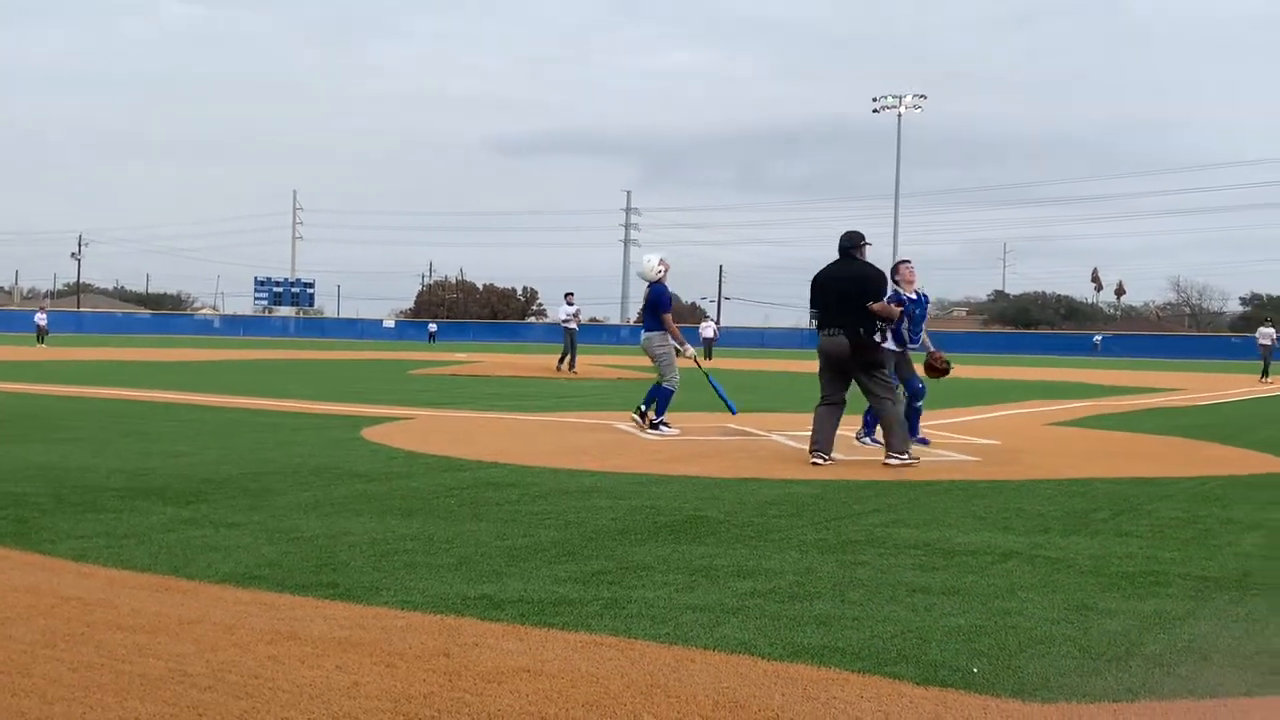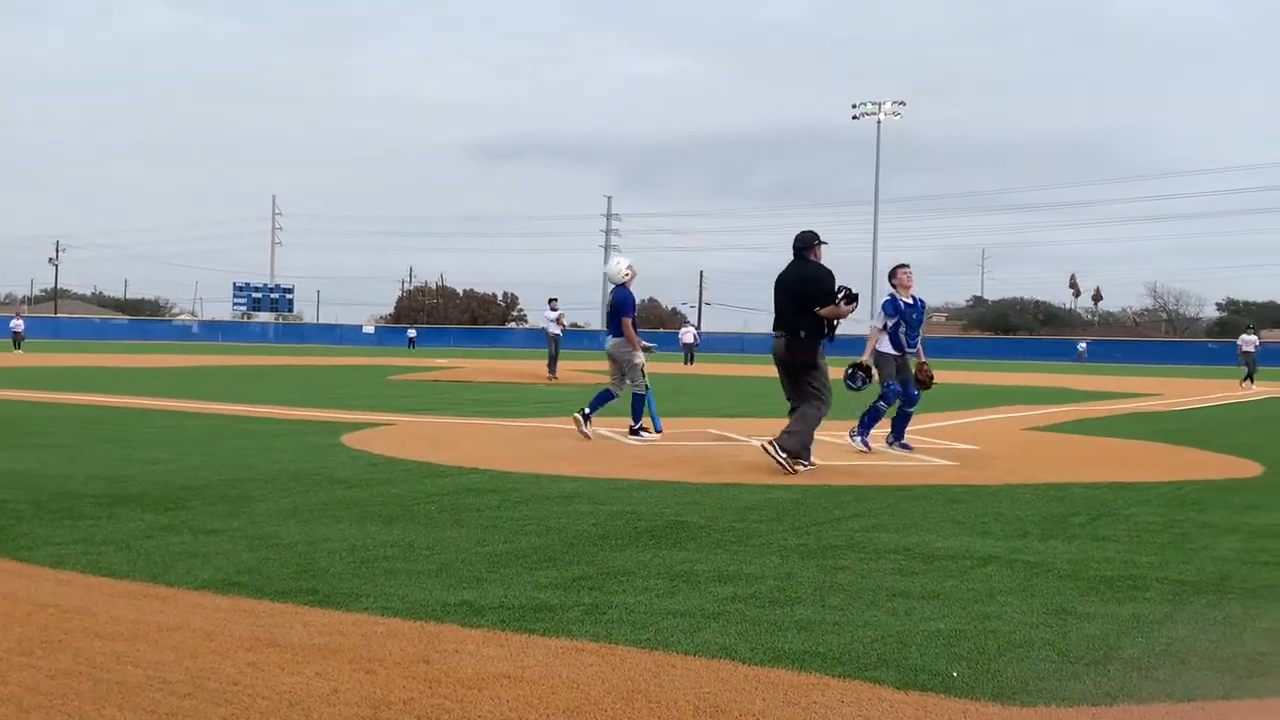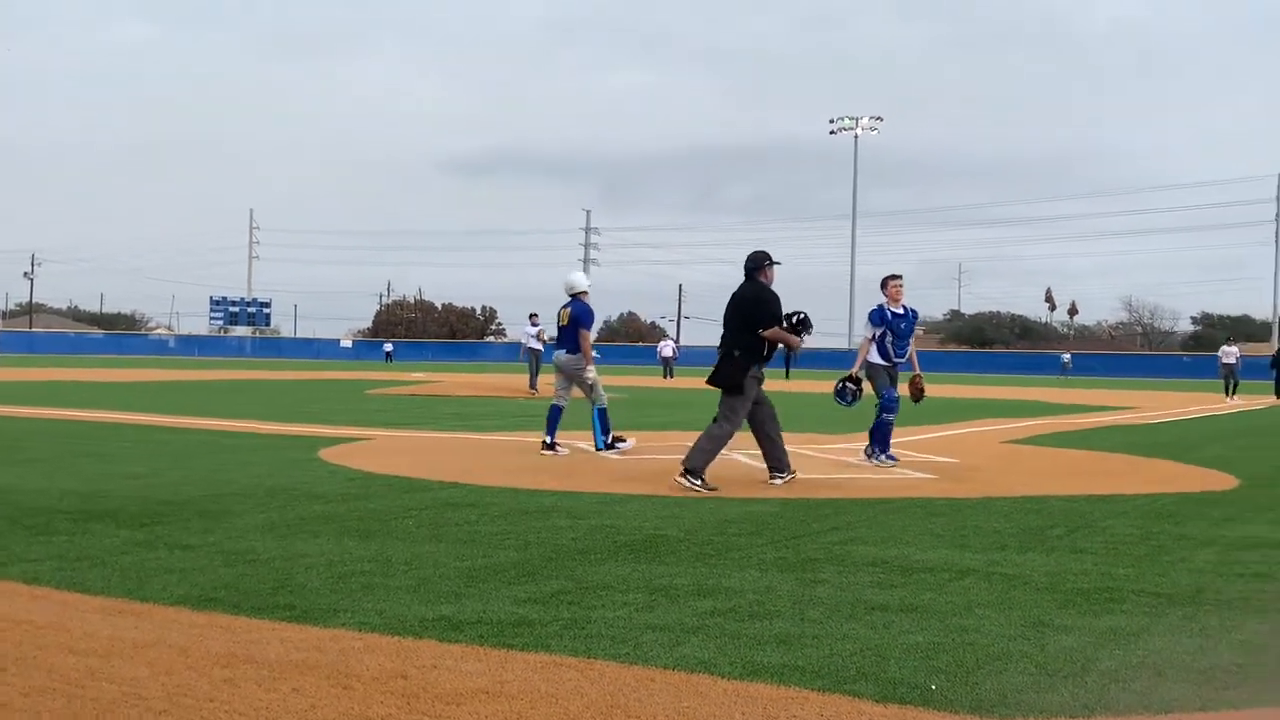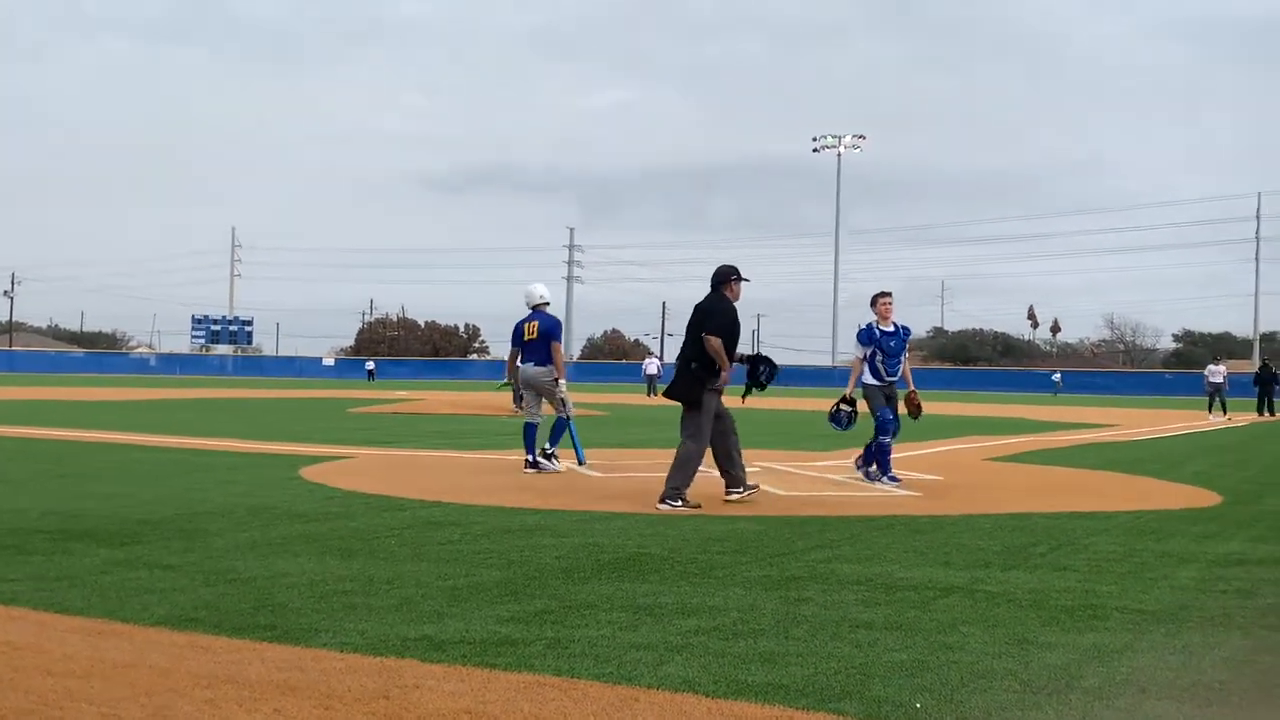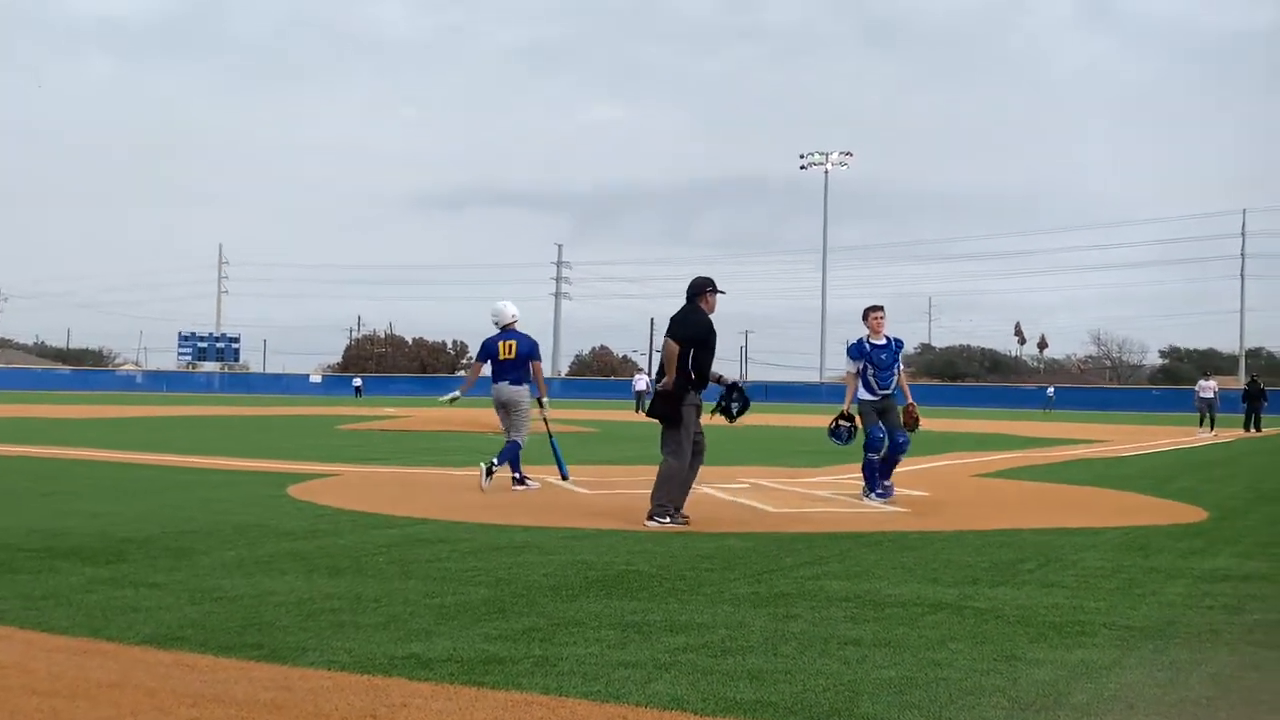
dt=0.2s
person 1, frame 1
left shoulder: (823, 274)
right shoulder: (872, 272)
left elbow: (815, 313)
right elbow: (877, 307)
right wrist: (894, 313)
left hip: (827, 342)
right hip: (858, 343)
left knee: (830, 400)
right knee: (886, 396)
left ankle: (819, 450)
right ankle: (897, 450)
person 1, frame 2
left shoulder: (783, 275)
right shoulder: (821, 273)
right elbow: (825, 311)
right wrist: (844, 311)
left hip: (781, 343)
right hip: (804, 345)
left knee: (800, 402)
right knee: (817, 401)
left ankle: (799, 457)
right ankle: (783, 446)
person 1, frame 3
left shoulder: (741, 293)
right shoulder: (765, 295)
right elbow: (769, 332)
left wrist: (782, 336)
right wrist: (791, 340)
left hip: (732, 363)
right hip: (743, 367)
left knee: (765, 415)
right knee: (727, 422)
left ankle: (779, 470)
right ankle: (691, 471)
person 1, frame 4
left shoulder: (708, 304)
right shoulder: (724, 308)
right elbow: (712, 340)
left wrist: (738, 357)
right wrist: (726, 367)
left hip: (700, 380)
right hip: (701, 381)
left knee: (724, 428)
right knee: (695, 439)
left ankle: (736, 484)
right ankle: (671, 496)
person 1, frame 5
left shoulder: (689, 317)
right shoulder: (696, 318)
right elbow: (670, 343)
left wrist: (718, 378)
right wrist: (670, 378)
left hip: (682, 395)
right hip: (680, 396)
left knee: (695, 448)
right knee: (677, 454)
left ankle: (672, 505)
right ankle: (660, 513)
person 2, frame 1
left shoulder: (922, 299)
right shoulder: (893, 298)
left elbow: (920, 328)
left wrist: (930, 349)
left hip: (903, 352)
right hip: (887, 351)
left knee: (917, 390)
left ankle: (912, 433)
right ankle: (866, 432)
person 2, frame 2
left shoulder: (919, 304)
right shoulder: (890, 303)
right elbow: (876, 330)
left wrist: (922, 359)
right wrist: (866, 355)
left hip: (902, 357)
right hip: (885, 355)
left knee: (912, 396)
right knee: (891, 393)
left ankle: (896, 438)
right ankle: (860, 431)
person 2, frame 3
left shoulder: (911, 315)
right shoulder: (878, 314)
left elbow: (910, 344)
right elbow: (867, 341)
left wrist: (916, 370)
right wrist: (857, 366)
left hip: (893, 367)
right hip: (876, 366)
left knee: (889, 407)
right knee: (889, 402)
left ankle: (874, 449)
right ankle: (881, 450)
person 2, frame 4
left shoulder: (902, 332)
right shoulder: (868, 333)
left elbow: (904, 361)
right elbow: (858, 361)
left wrist: (911, 386)
right wrist: (850, 388)
left hip: (891, 387)
right hip: (872, 386)
left knee: (892, 427)
right knee: (886, 423)
left ankle: (864, 462)
right ankle: (883, 472)
person 2, frame 5
left shoulder: (895, 345)
right shoulder: (859, 347)
left elbow: (900, 373)
right elbow: (852, 376)
left wrist: (909, 398)
right wrist: (847, 404)
left hip: (889, 400)
right hip: (867, 402)
left knee: (900, 440)
right knee: (875, 441)
left ankle: (884, 476)
right ankle: (871, 488)
person 3, frame 1
left shoulder: (651, 289)
right shoulder: (662, 291)
right elbow: (668, 324)
left wrist: (671, 343)
right wrist: (685, 346)
left hip: (648, 337)
right hip: (658, 338)
left knee: (665, 379)
right knee: (671, 380)
left ankle: (642, 411)
right ankle: (656, 422)
person 3, frame 2
left shoulder: (615, 293)
right shoulder: (626, 295)
right elbow: (626, 327)
left wrist: (641, 343)
right wrist: (637, 352)
left hip: (612, 343)
right hip: (623, 344)
left knee: (616, 386)
right knee: (640, 384)
left ankle: (585, 414)
right ankle: (636, 428)
person 3, frame 3
left shoulder: (563, 309)
right shoulder: (584, 309)
right elbow: (584, 339)
right wrist: (590, 366)
left hip: (559, 357)
right hip: (575, 359)
left knee: (559, 400)
right knee: (599, 399)
left ankle: (549, 442)
right ankle: (609, 441)
person 3, frame 4
left shoulder: (521, 324)
right shoulder: (553, 321)
left elbow: (513, 354)
right elbow: (556, 352)
left wrist: (510, 378)
right wrist: (561, 380)
left hip: (525, 371)
right hip: (544, 372)
left knee: (532, 417)
right knee: (565, 412)
left ankle: (531, 460)
right ankle: (548, 452)
person 3, frame 5
left shoulder: (489, 342)
right shoulder: (529, 341)
left elbow: (475, 369)
right elbow: (537, 372)
left wrist: (460, 392)
right wrist: (543, 399)
left hip: (498, 390)
right hip: (519, 392)
left knee: (511, 435)
right knee: (518, 437)
left ankle: (518, 477)
right ankle: (492, 466)
